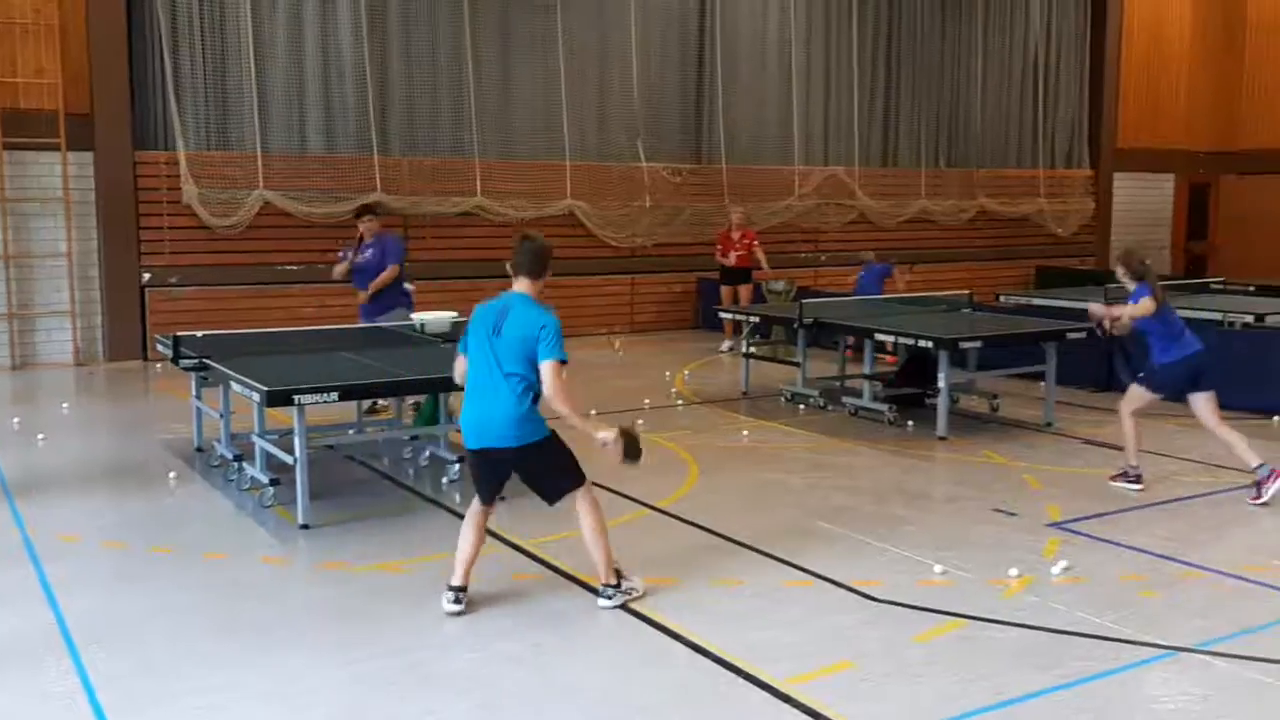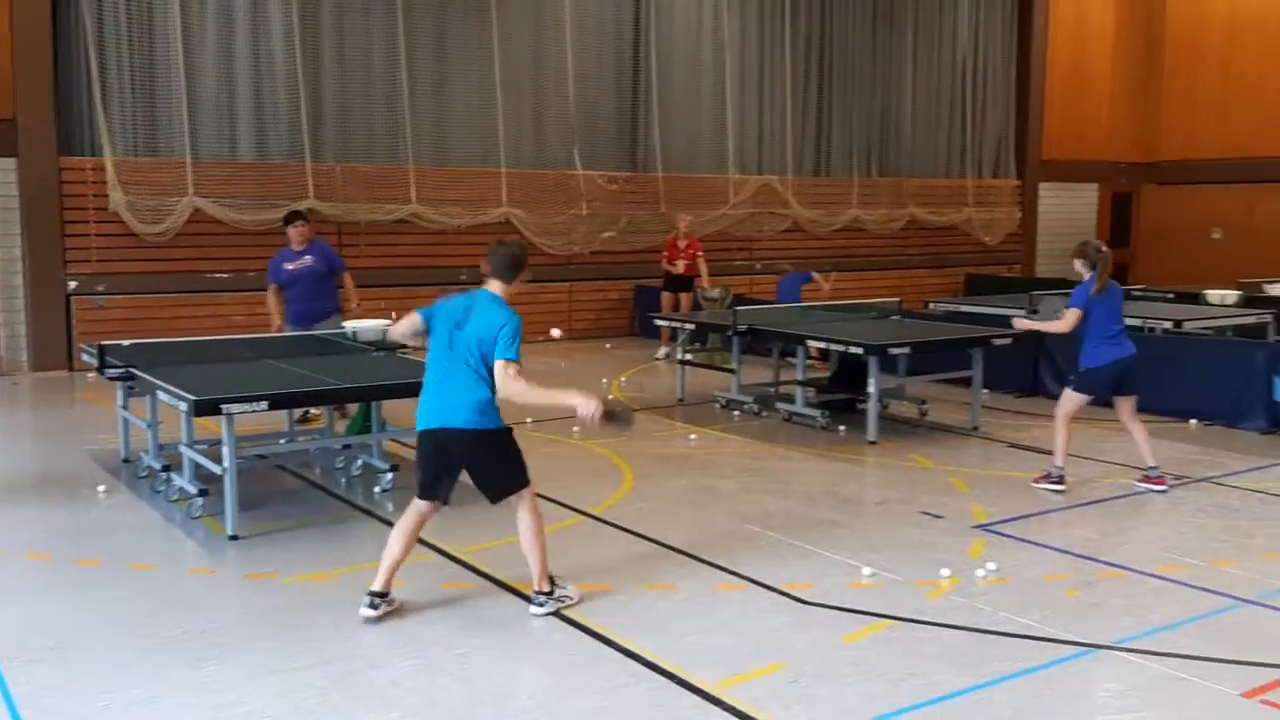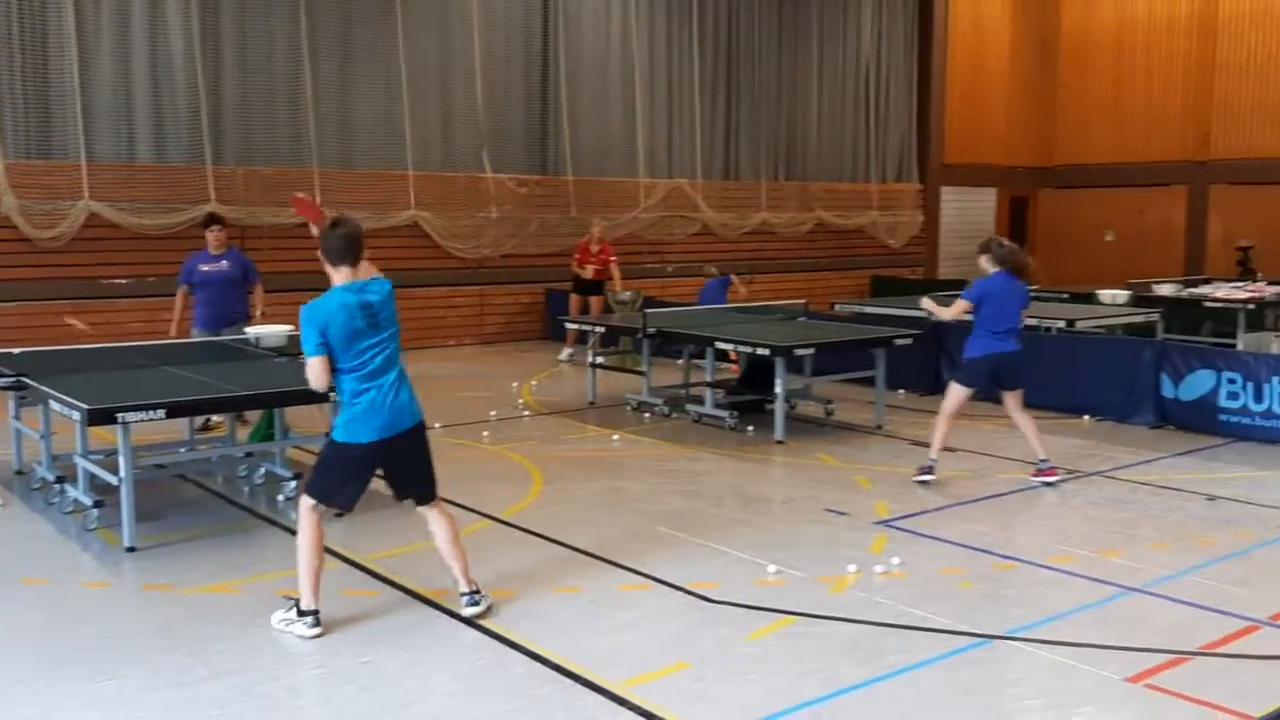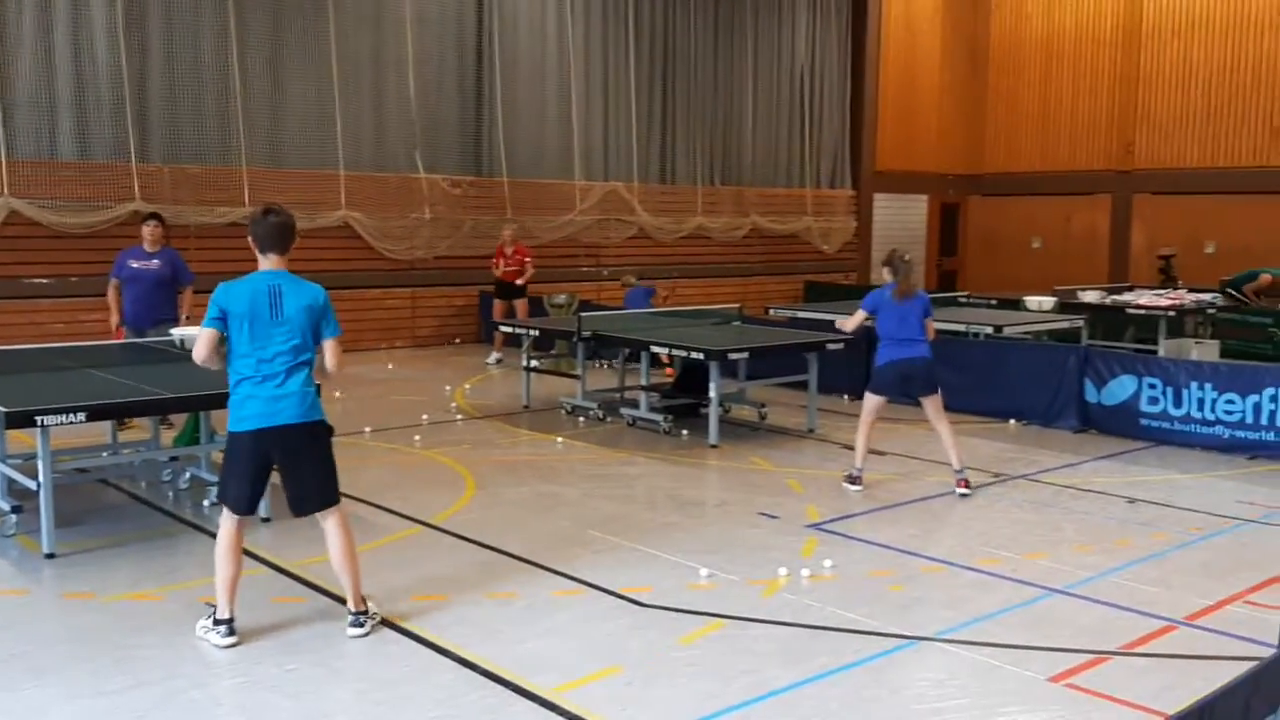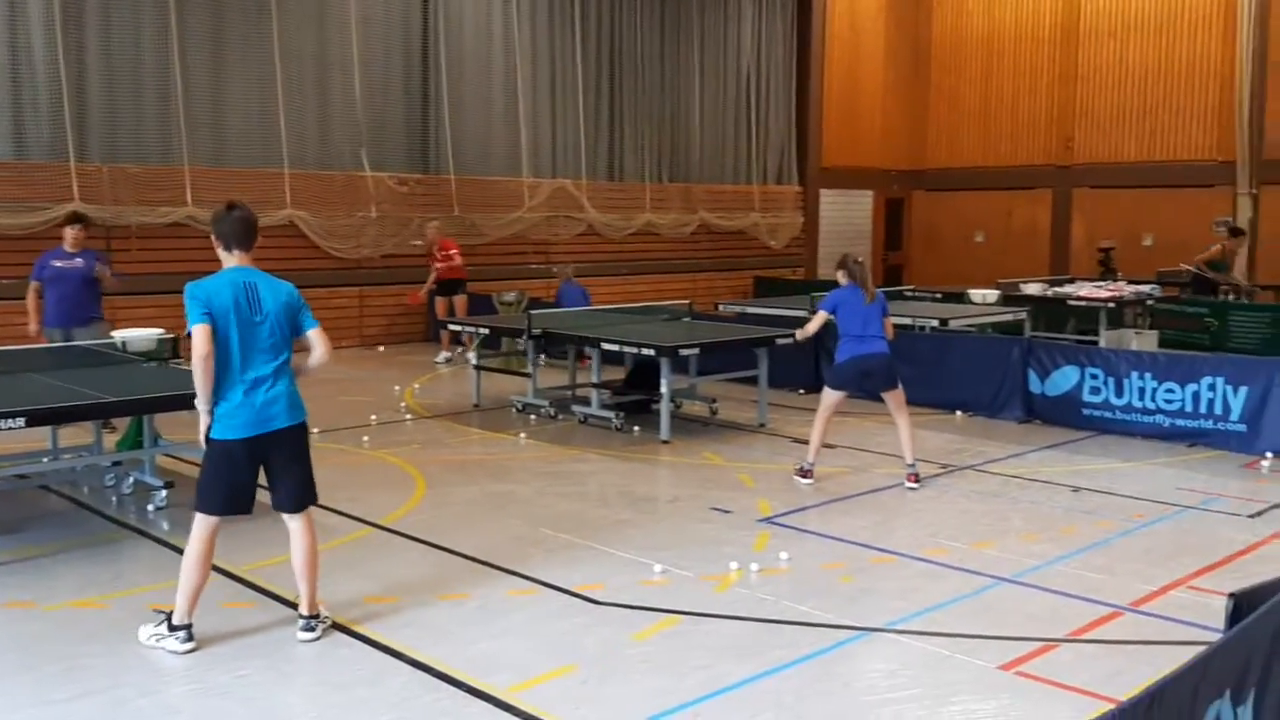
dt=0.4s
person 1, frame 1
left shoulder: (481, 312)
right shoulder: (544, 320)
left elbow: (461, 376)
right elbow: (552, 390)
right wrist: (594, 431)
left hip: (476, 433)
right hip: (523, 432)
left knee: (481, 505)
right knee: (582, 496)
left ankle: (457, 589)
right ankle: (611, 584)
person 1, frame 2
left shoulder: (449, 304)
right shoulder: (506, 319)
left elbow: (397, 333)
right elbow: (506, 387)
right wrist: (571, 398)
left hip: (432, 422)
right hip: (475, 423)
left knee: (422, 506)
right knee: (524, 499)
left ankle: (377, 594)
right ankle: (544, 591)
person 1, frame 3
left shoulder: (316, 312)
right shoulder: (383, 291)
left elbow: (320, 382)
right wrist: (349, 240)
left hip: (356, 431)
right hip: (405, 422)
left knee: (310, 509)
right knee: (431, 506)
left ankle: (307, 611)
right ankle: (470, 591)
person 1, frame 4
left shoulder: (227, 293)
right shoulder: (315, 295)
left elbow: (202, 354)
right elbow: (331, 366)
left hip: (247, 421)
right hip: (302, 418)
left knee: (232, 520)
right knee: (331, 515)
left ankle: (223, 621)
right ankle: (357, 610)
person 1, frame 5
left shoulder: (201, 291)
right shoulder: (286, 292)
left elbow: (202, 353)
right elbow: (321, 352)
left wrist: (205, 407)
left hip: (232, 425)
right hip: (284, 419)
left knee: (206, 525)
right knee: (299, 517)
left ankle: (178, 625)
right ankle: (309, 615)
person 2, frame 1
left shoulder: (1142, 292)
right shoulder: (1142, 290)
left elbow: (1147, 310)
right elbow: (1130, 323)
left wrist: (1110, 311)
right wrist: (1116, 323)
left hip: (1170, 365)
right hip: (1194, 359)
left knee: (1126, 410)
right knee: (1215, 424)
left ankle: (1132, 473)
person 2, frame 2
left shoulder: (1083, 292)
right shoulder: (1115, 288)
left elbow: (1066, 326)
left wrist: (1029, 324)
right wrist: (1075, 316)
left hip: (1097, 365)
right hip: (1126, 359)
left knee: (1062, 415)
right knee: (1130, 418)
left ankle: (1057, 474)
right ankle: (1155, 473)
person 2, frame 3
left shoulder: (982, 286)
right shoulder: (1020, 287)
left elbow: (950, 315)
left wrist: (930, 305)
left hip: (980, 357)
right hip: (1011, 356)
left knee: (947, 412)
right knee: (1017, 411)
left ankle: (930, 465)
right ankle: (1046, 466)
person 2, frame 4
left shoulder: (877, 296)
right shoulder: (922, 298)
left elbow: (850, 326)
left wrist: (840, 322)
left hip: (888, 364)
right hip: (921, 363)
left knee: (866, 420)
right knee: (940, 421)
left ankle: (856, 475)
right ankle: (961, 477)
person 2, frame 5
left shoulder: (836, 296)
right shoulder: (878, 297)
left elbow: (812, 328)
right elbow: (889, 334)
left wrist: (800, 334)
left hip: (848, 361)
right hip: (880, 359)
left knee: (823, 414)
right knee: (901, 414)
left ankle: (807, 468)
right ankle: (911, 471)
person 3, frame 1
left shoulder: (390, 241)
right shoulder: (356, 248)
left elbow: (393, 271)
right elbow: (337, 274)
left wrist: (369, 290)
right wrist: (348, 262)
left hip: (395, 309)
right hip: (369, 313)
left ankle: (416, 398)
right ankle: (381, 399)
person 3, frame 2
left shoulder: (323, 250)
right shoulder: (279, 259)
left elbow: (345, 276)
right elbow: (272, 292)
left wrist: (354, 302)
right wrist: (276, 317)
left hip: (328, 318)
right hip: (296, 322)
left ankle: (340, 402)
right ankle: (313, 407)
person 3, frame 3
left shoulder: (239, 258)
right shoulder: (193, 261)
left elbow: (257, 285)
right elbow: (182, 293)
left wrist: (259, 311)
right wrist: (175, 323)
left hip: (235, 325)
right hip: (204, 326)
left ankle: (237, 410)
right ankle: (214, 416)
person 3, frame 4
left shoulder: (172, 257)
right shoulder: (125, 256)
left elbow: (187, 288)
right elbow: (113, 286)
left wrist: (184, 315)
right wrist: (115, 313)
left hip: (162, 325)
right hip: (130, 325)
left ankle: (162, 413)
person 3, frame 5
left shoulder: (94, 257)
right shoulder: (47, 258)
left elbow: (111, 285)
right elbow: (33, 290)
left wrist: (105, 275)
right wrist: (33, 320)
left hip: (88, 325)
right hip: (54, 326)
